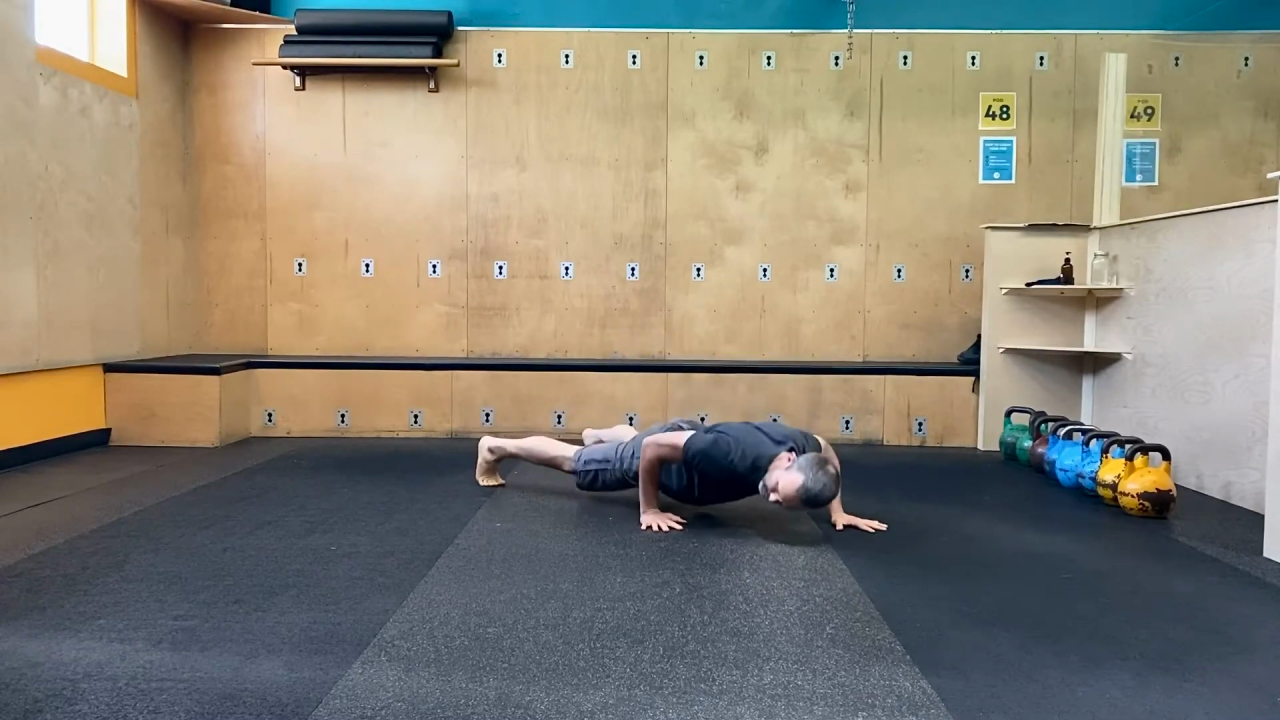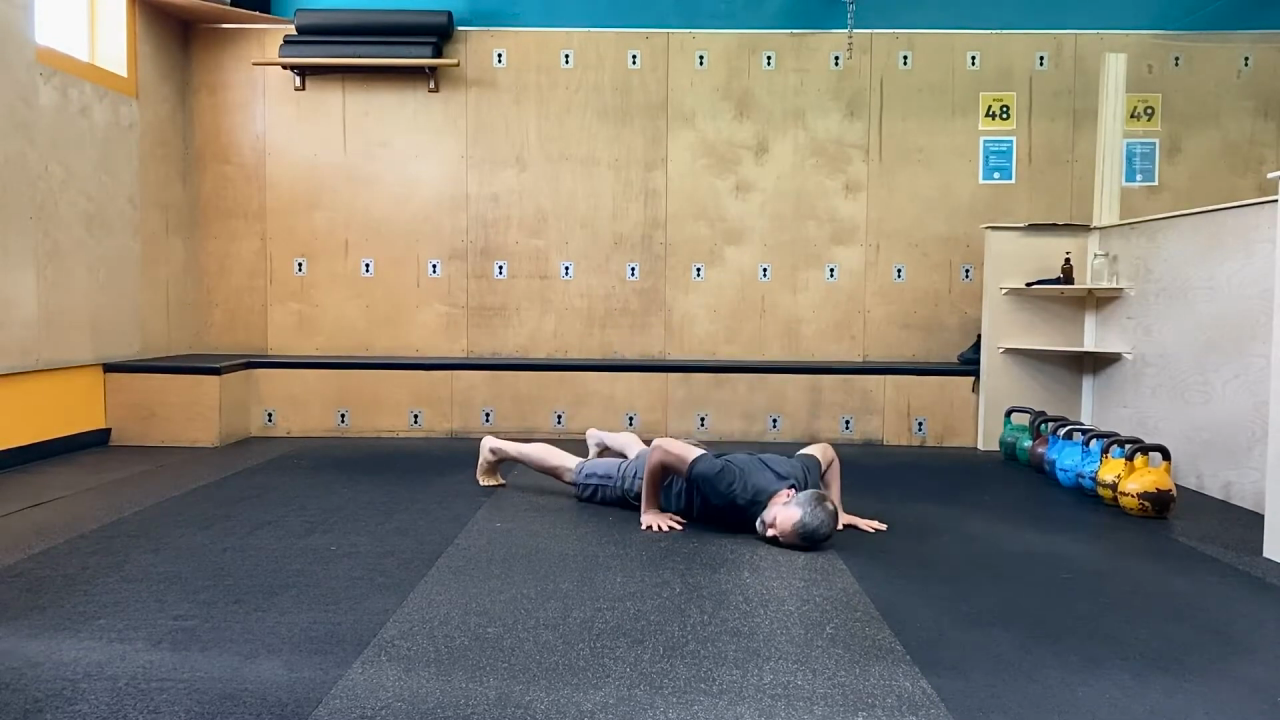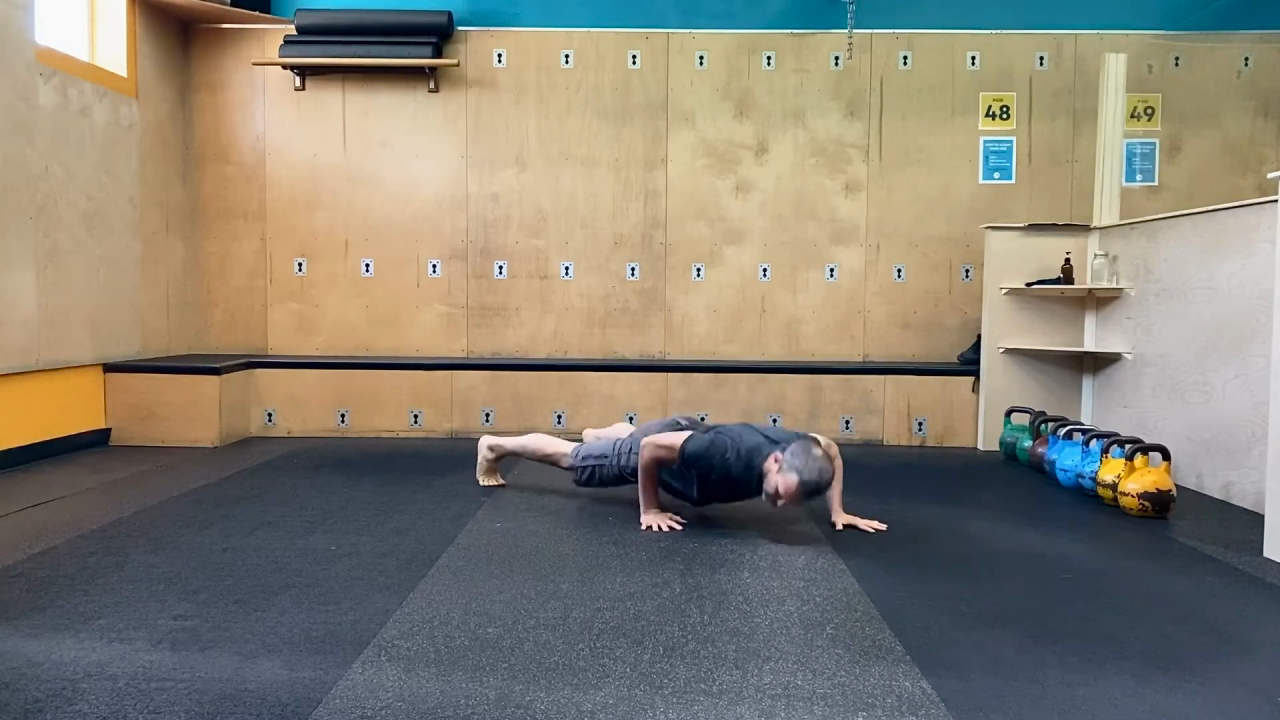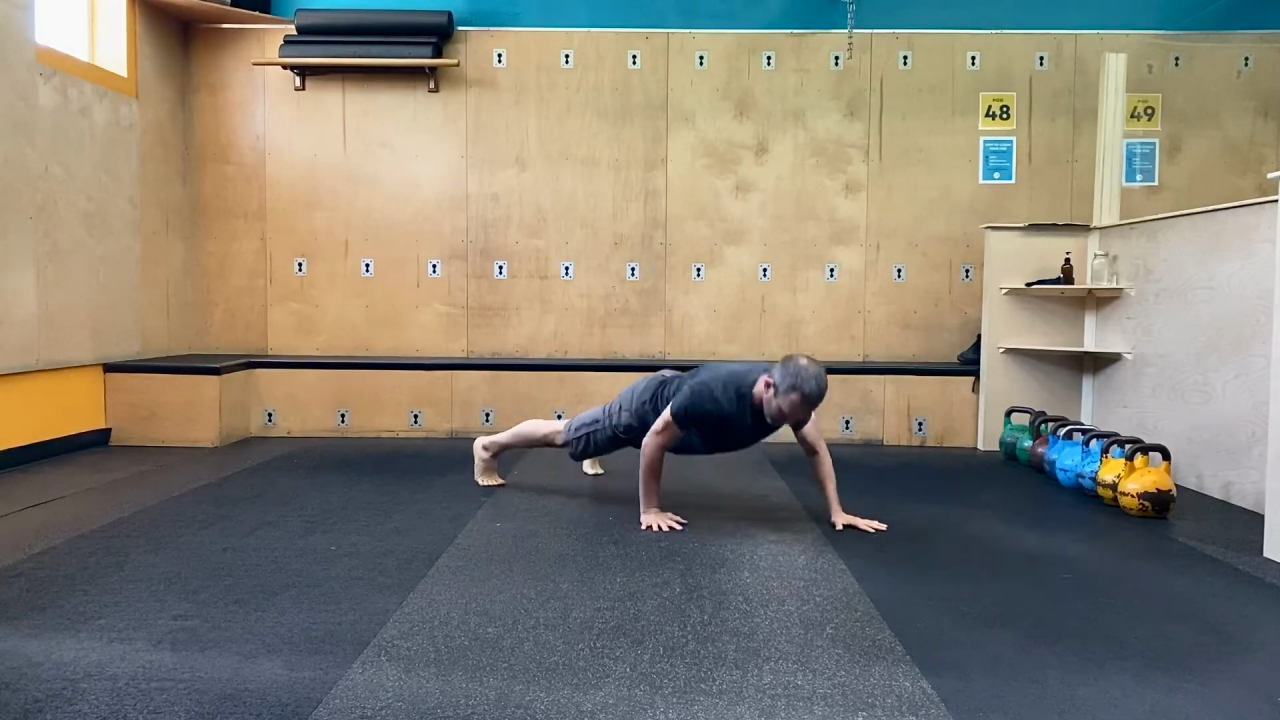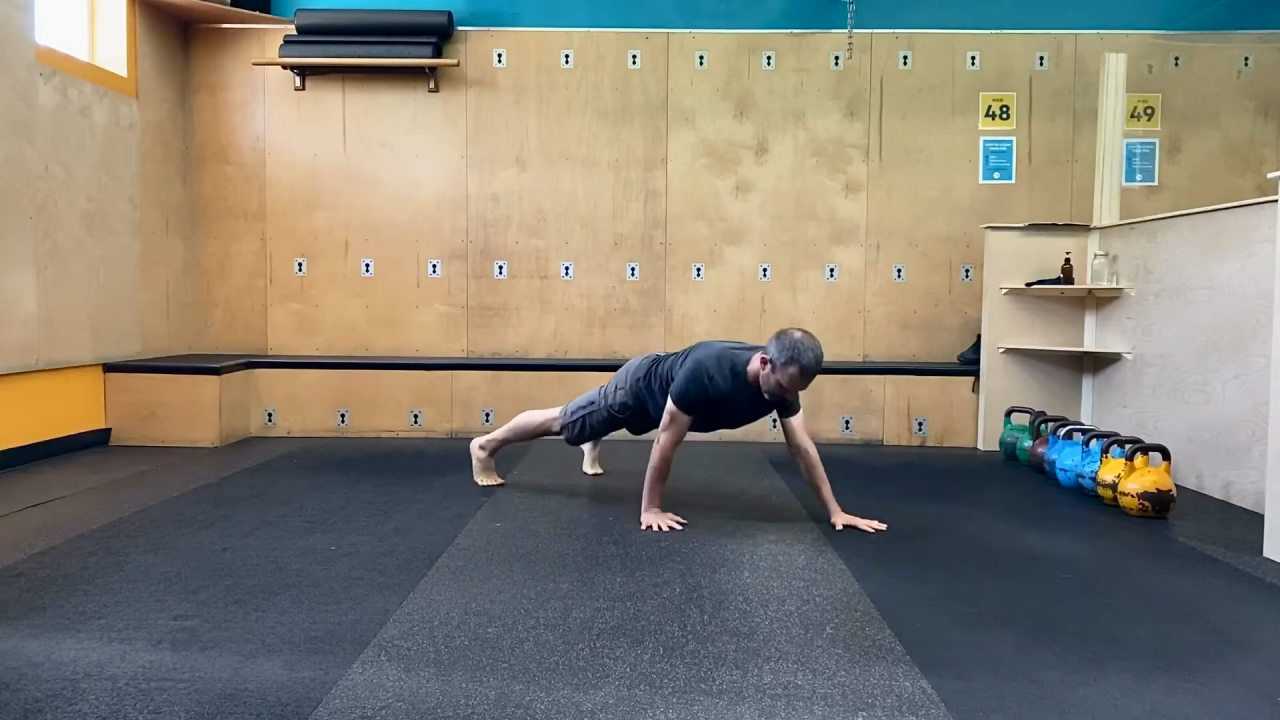
dt=0.3s
person 1, frame 1
left shoulder: (805, 448)
right shoulder: (734, 456)
left elbow: (829, 457)
right elbow: (652, 448)
left wrist: (838, 512)
right wrist: (648, 510)
left hip: (688, 440)
right hip: (661, 447)
right knee: (571, 461)
left ankle: (596, 435)
right ankle: (496, 448)
person 1, frame 2
left shoulder: (804, 475)
right shoulder: (736, 489)
left elbow: (826, 450)
right elbow: (661, 448)
left wrist: (838, 511)
right wrist: (649, 511)
left hip: (687, 464)
right hip: (657, 477)
left knee: (636, 449)
right knee: (572, 471)
left ankle: (599, 437)
right ankle: (497, 448)
person 1, frame 3
left shoulder: (800, 450)
right shoulder: (730, 458)
left elbow: (831, 448)
right elbow: (651, 446)
left wrist: (838, 511)
right wrist: (648, 510)
left hip: (690, 435)
right hip: (658, 445)
right knee: (568, 457)
left ankle: (595, 435)
right ankle: (495, 445)
person 1, frame 4
left shoulder: (787, 396)
right shoulder: (714, 394)
left elbow: (816, 447)
right elbow: (652, 440)
left wrist: (836, 512)
right wrist: (649, 510)
left hip: (675, 407)
right hip: (644, 407)
right knee: (564, 435)
left ankle: (591, 456)
right ankle: (488, 447)
person 1, frame 5
left shoulder: (782, 380)
right shoulder: (708, 371)
left elbow: (801, 445)
right elbow: (667, 439)
left wrist: (835, 512)
right wrist: (650, 509)
left hip: (665, 397)
right hip: (638, 387)
right knee: (561, 423)
left ankle: (590, 446)
right ankle: (485, 446)
